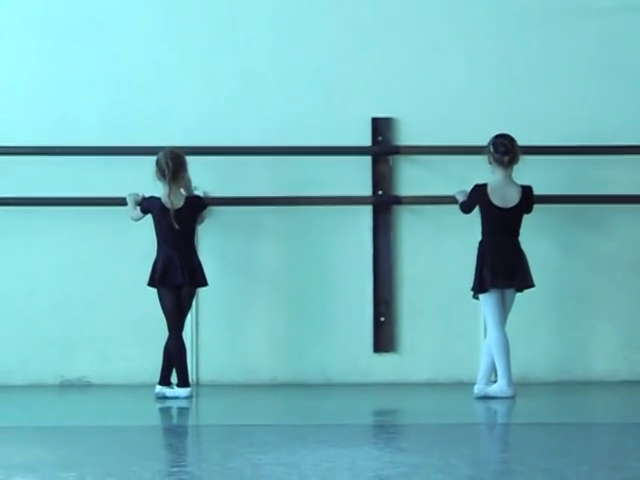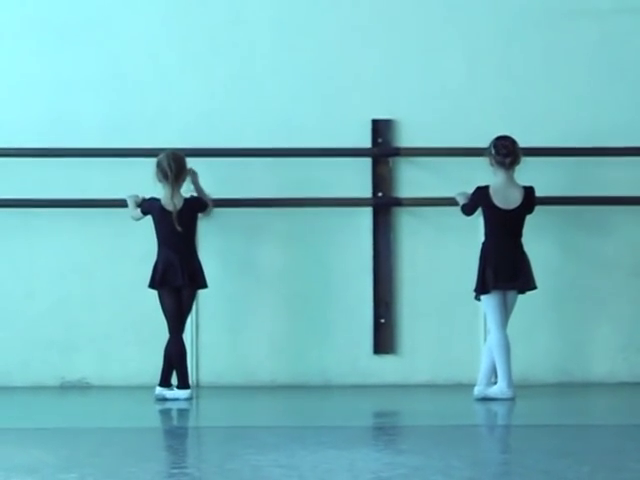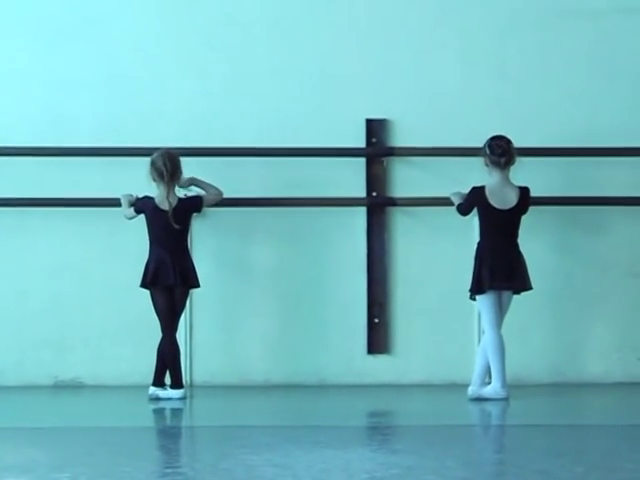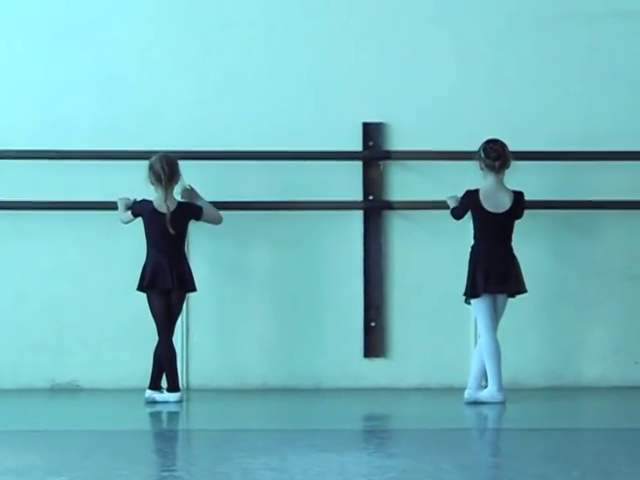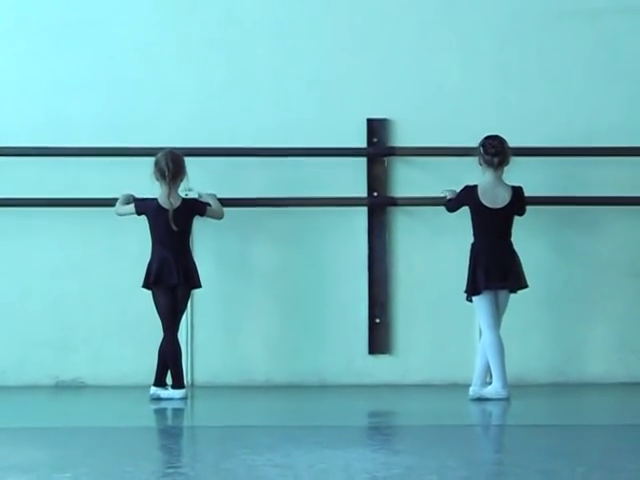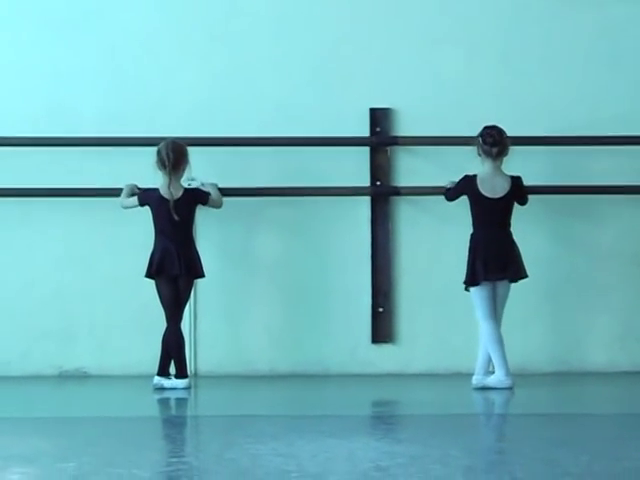
dt=0.4s
person 1, frame 1
left shoulder: (481, 191)
right shoulder: (525, 193)
left elbow: (465, 208)
left wrist: (461, 196)
left hip: (489, 262)
right hip: (512, 263)
left knee: (494, 325)
right knee: (495, 326)
left ankle: (505, 383)
right ankle: (483, 382)
person 1, frame 2
left shoulder: (483, 193)
right shoulder: (527, 194)
left elbow: (467, 210)
left wrist: (461, 199)
left hip: (492, 264)
right hip: (515, 264)
left knee: (496, 327)
right knee: (496, 327)
left ankle: (505, 385)
right ankle: (483, 384)
person 1, frame 3
left shoulder: (479, 193)
right shoulder: (523, 194)
left elbow: (463, 210)
left wrist: (457, 199)
left hip: (487, 264)
right hip: (510, 264)
left knee: (490, 327)
right knee: (491, 328)
left ankle: (499, 385)
right ankle: (477, 384)
person 1, frame 4
left shoulder: (472, 197)
right shoulder: (517, 198)
left elbow: (457, 214)
left wrist: (452, 202)
left hip: (481, 267)
right hip: (505, 268)
left knee: (486, 331)
right knee: (487, 331)
left ankle: (495, 389)
right ankle: (474, 388)
person 1, frame 5
left shoulder: (471, 192)
right shoulder: (516, 193)
left elbow: (450, 206)
left wrist: (449, 195)
left hip: (482, 264)
right hip: (505, 263)
left knee: (489, 327)
right knee: (490, 327)
left ankle: (499, 385)
right ankle: (478, 384)
person 1, frame 6
left shoulder: (469, 183)
right shoulder: (514, 183)
left elbow: (449, 196)
left wrist: (450, 186)
left hip: (481, 254)
right hip: (505, 253)
left knee: (486, 318)
right knee: (493, 318)
left ankle: (503, 374)
right ankle: (482, 374)
person 2, frame 1
left shoulder: (152, 204)
right shoulder: (194, 203)
left elbow: (134, 215)
left wrist: (132, 201)
right wrist: (189, 190)
left hip: (165, 270)
right hip: (189, 271)
left knee: (174, 329)
right knee: (176, 329)
left ankle: (183, 385)
right ankle: (164, 383)
person 2, frame 2
left shoulder: (152, 206)
right shoulder: (193, 204)
left elbow: (135, 215)
right elbow: (208, 207)
left wrist: (132, 202)
right wrist: (196, 184)
left hip: (166, 272)
right hip: (189, 273)
left knee: (175, 331)
right knee: (177, 331)
left ankle: (183, 386)
right ankle: (164, 385)
person 2, frame 3
left shoulder: (146, 204)
right shoulder: (188, 205)
left elbow: (127, 214)
right elbow: (217, 194)
left wrist: (126, 201)
right wrist: (193, 182)
left hip: (157, 271)
right hip: (181, 272)
left knee: (167, 330)
right knee: (169, 330)
left ankle: (176, 386)
right ankle: (157, 385)
person 2, frame 4
left shoulder: (144, 208)
right shoulder: (186, 209)
left elbow: (123, 218)
right elbow: (217, 218)
left wrist: (122, 204)
right wrist: (196, 198)
left hip: (155, 275)
right hip: (179, 276)
left knee: (164, 334)
right knee: (166, 334)
left ankle: (173, 389)
right ankle: (154, 388)
person 2, frame 5
left shoulder: (148, 206)
right shoulder: (191, 205)
left elbow: (118, 210)
right elbow: (219, 214)
left wrist: (125, 198)
right wrist: (210, 198)
left hip: (159, 272)
right hip: (183, 272)
left knee: (169, 330)
right knee: (171, 330)
left ankle: (178, 386)
right ankle: (159, 385)
person 2, frame 6
left shoulder: (151, 196)
right shoulder: (193, 195)
left elbow: (123, 203)
right elbow: (218, 202)
left wrist: (129, 188)
right wrist: (210, 187)
left hip: (162, 261)
right hip: (186, 262)
left knee: (172, 319)
right knee: (174, 319)
left ankle: (181, 376)
right ankle: (162, 374)
